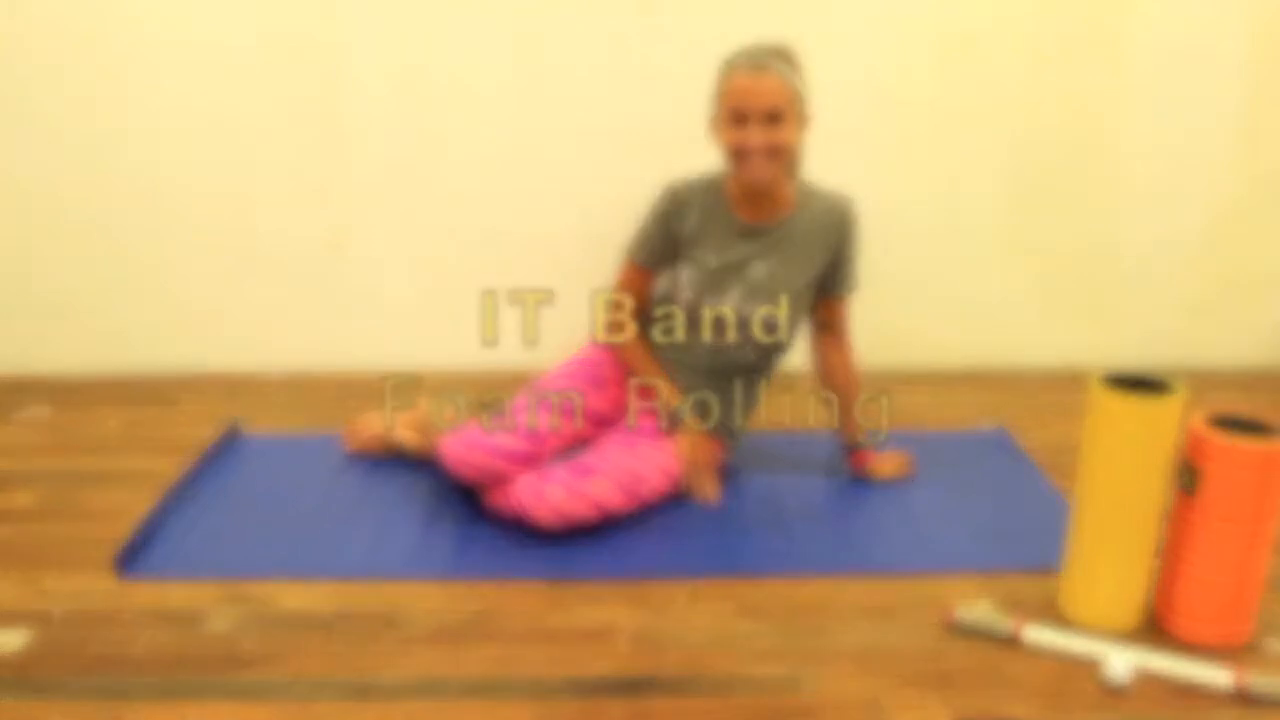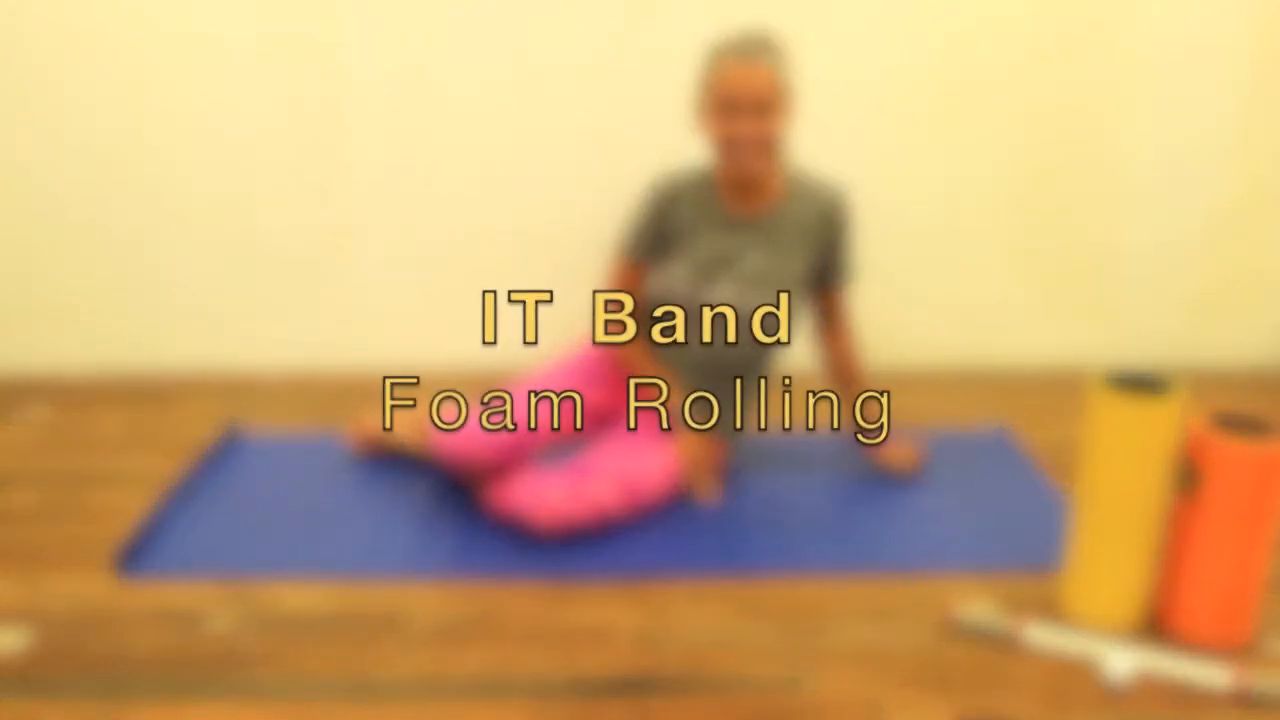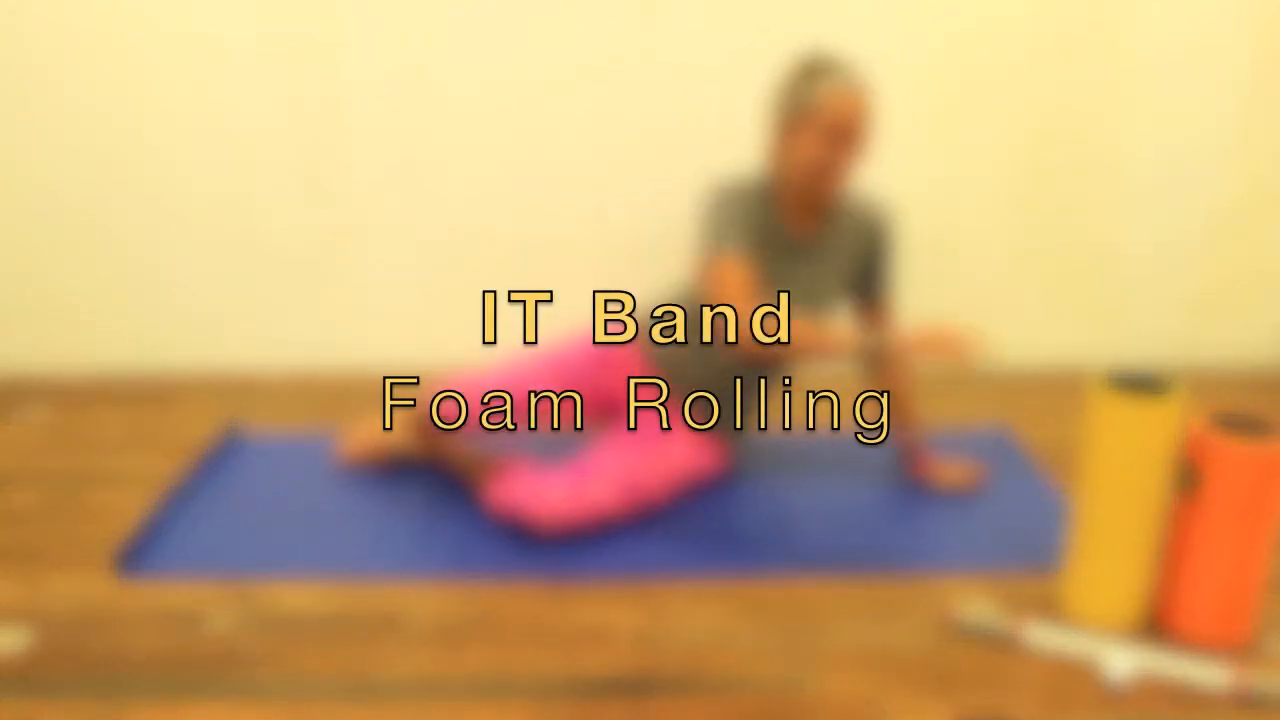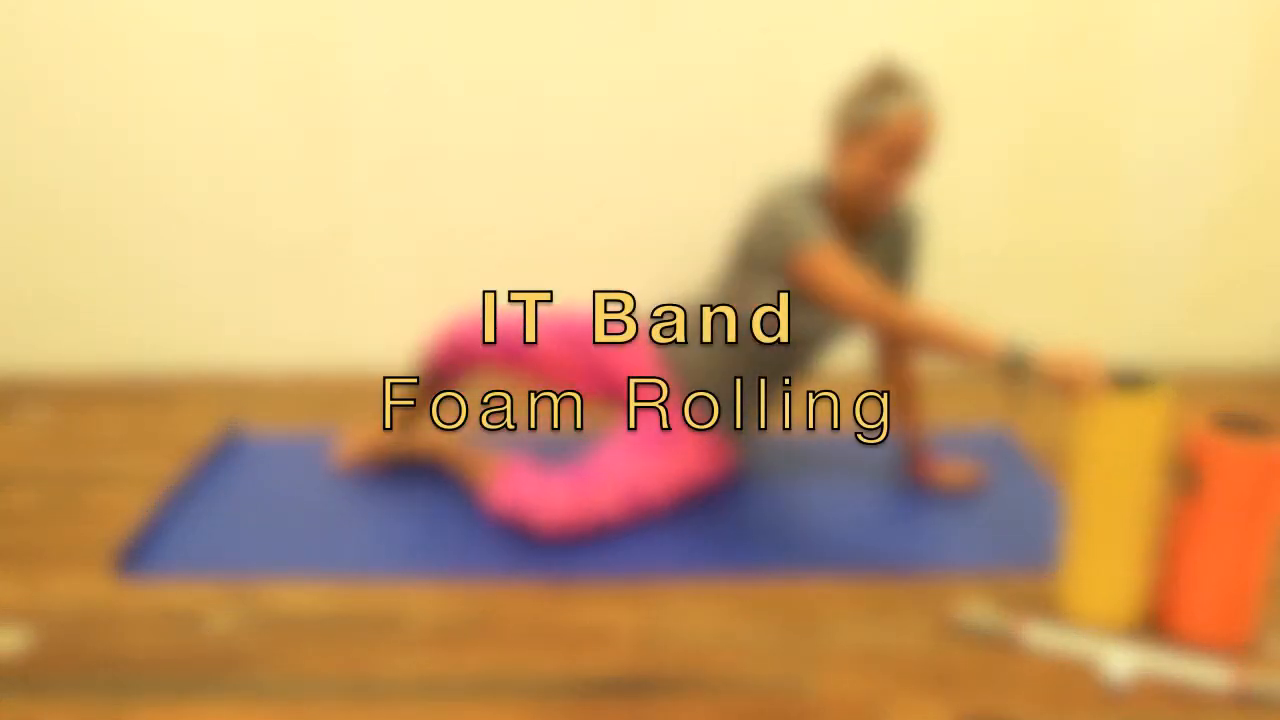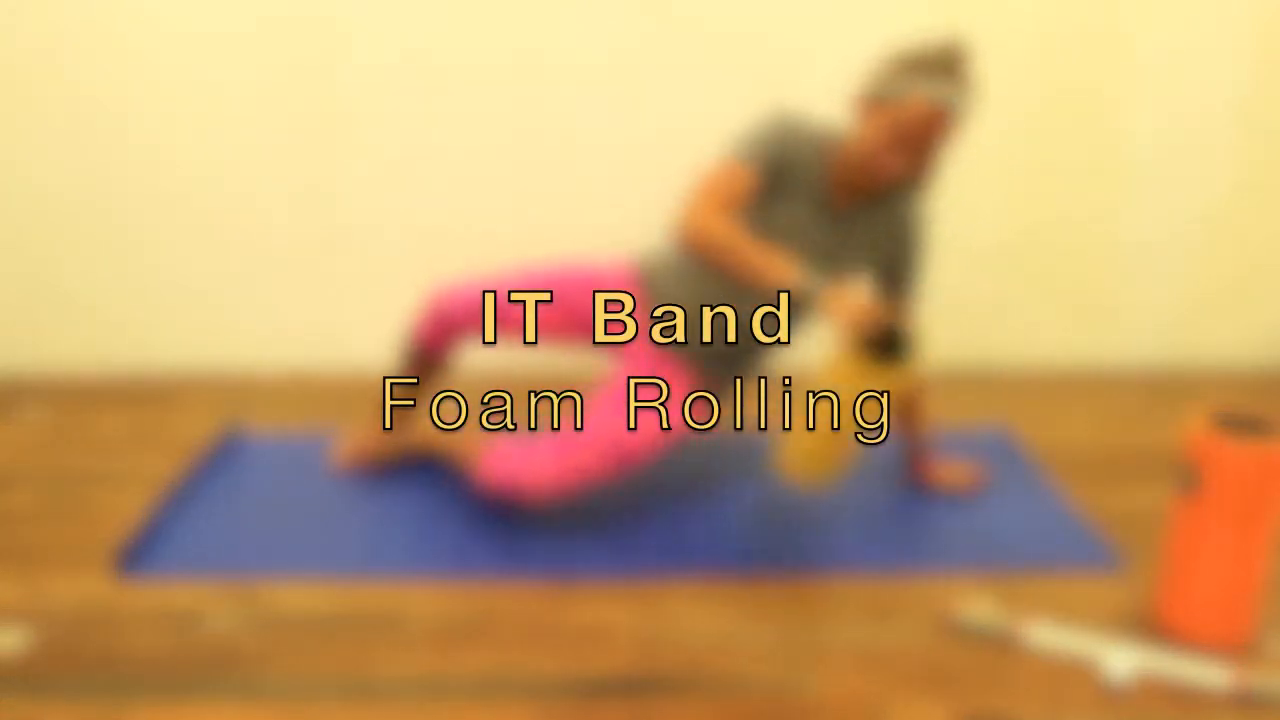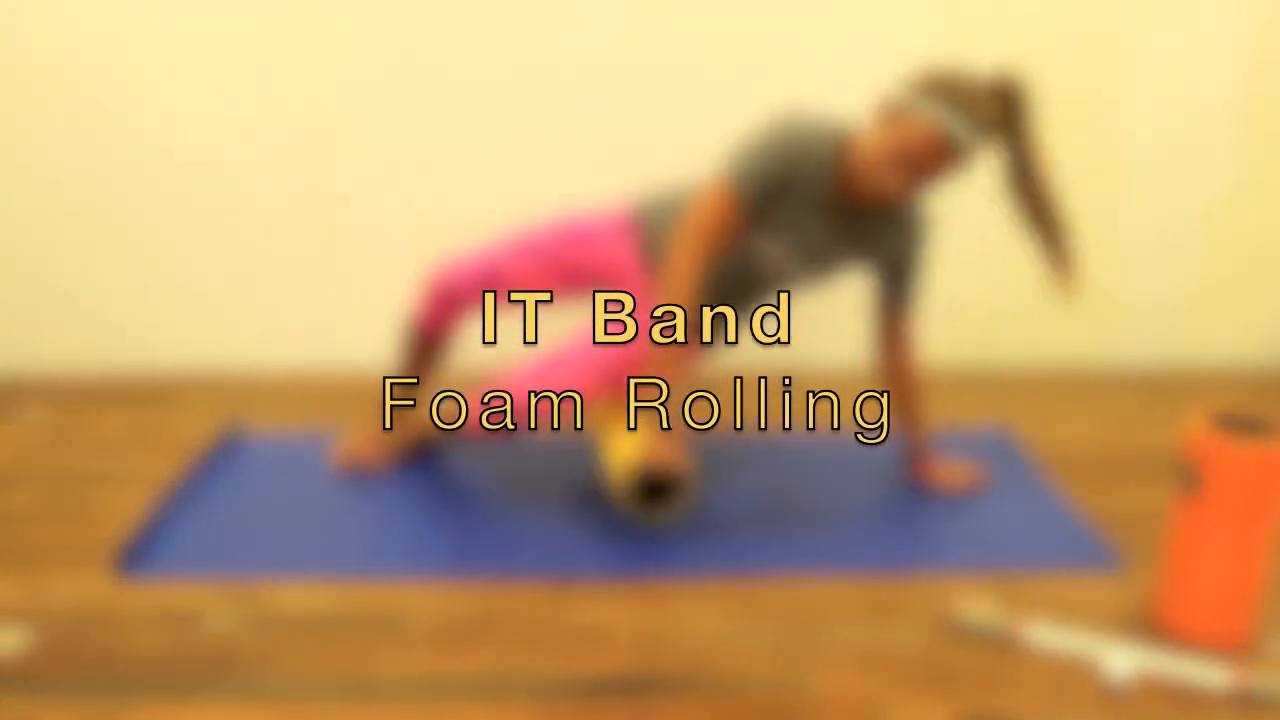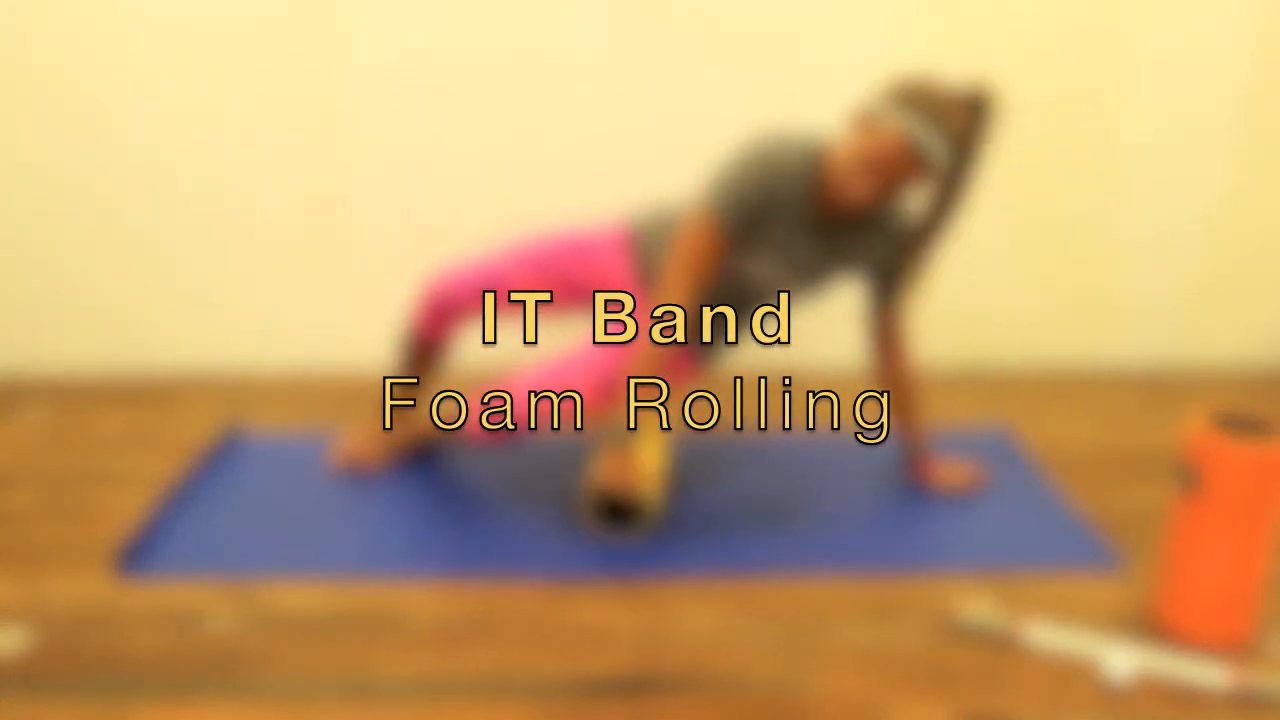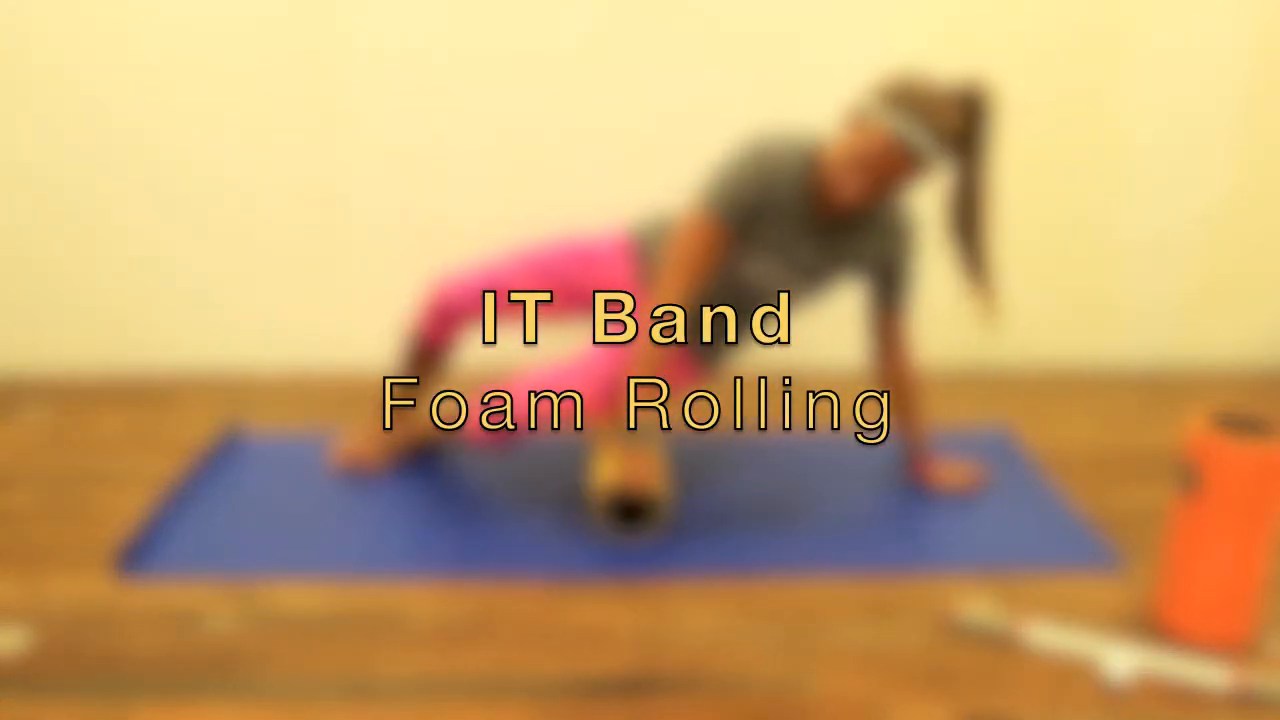
dt=0.4s
person 1, frame 1
left shoulder: (830, 221)
right shoulder: (682, 203)
left elbow: (830, 337)
right elbow: (619, 321)
left wrist: (858, 449)
right wrist: (682, 412)
left hip: (702, 419)
right hip: (626, 369)
left knee: (546, 502)
right knee: (486, 461)
left ankle: (430, 440)
right ankle: (428, 423)
person 1, frame 2
left shoulder: (820, 212)
right shoulder: (673, 200)
left elbow: (835, 330)
left wrist: (873, 440)
right wrist: (680, 410)
left hip: (699, 419)
right hip: (622, 371)
left knee: (546, 505)
right knee: (479, 447)
left ankle: (425, 442)
right ankle: (426, 431)
person 1, frame 3
left shoulder: (864, 230)
right shoulder: (737, 205)
left elbow: (883, 352)
right elbow: (742, 326)
left wrist: (916, 457)
right wrist: (875, 342)
left hip: (698, 430)
right hip: (638, 361)
left knee: (545, 506)
right knee: (462, 401)
left ankle: (441, 452)
right ankle: (418, 431)
person 1, frame 4
left shoulder: (896, 231)
right shoulder: (789, 207)
left elbow: (894, 347)
right elbow: (877, 309)
left wrist: (920, 458)
right wrist: (1025, 359)
left hip: (702, 432)
right hip: (653, 354)
left knee: (547, 512)
right knee: (470, 338)
left ankle: (439, 447)
right ankle: (409, 427)
person 1, frame 5
left shoulder: (894, 223)
right shoulder: (787, 141)
right elbow: (699, 222)
left wrist: (921, 459)
right wrist: (815, 289)
left hip: (685, 375)
right hip: (640, 298)
left knee: (519, 476)
right knee: (451, 309)
left ankle: (422, 440)
right ankle: (394, 418)
person 1, frame 6
left shoulder: (897, 229)
right shoulder: (793, 143)
left elbow: (895, 349)
right elbow: (682, 260)
left wrist: (920, 458)
left hip: (665, 312)
right hip: (632, 242)
left knee: (516, 402)
right knee: (454, 287)
left ankle: (416, 431)
right ankle: (399, 408)
person 1, frame 7
left shoulder: (883, 234)
right shoulder: (770, 165)
left elbow: (889, 349)
right elbow: (670, 298)
left wrist: (920, 458)
right wrist: (624, 434)
left hip: (684, 340)
right hip: (631, 259)
left knee: (508, 412)
right knee: (448, 295)
left ankle: (411, 433)
right ankle: (395, 412)
person 1, frame 8
left shoulder: (884, 237)
right shoulder: (766, 166)
left elbow: (891, 351)
right elbow: (668, 294)
left wrist: (919, 458)
right wrist: (632, 430)
left hip: (687, 345)
right hip: (633, 264)
left knee: (506, 414)
right knee: (452, 299)
left ankle: (412, 434)
right ankle: (395, 415)
